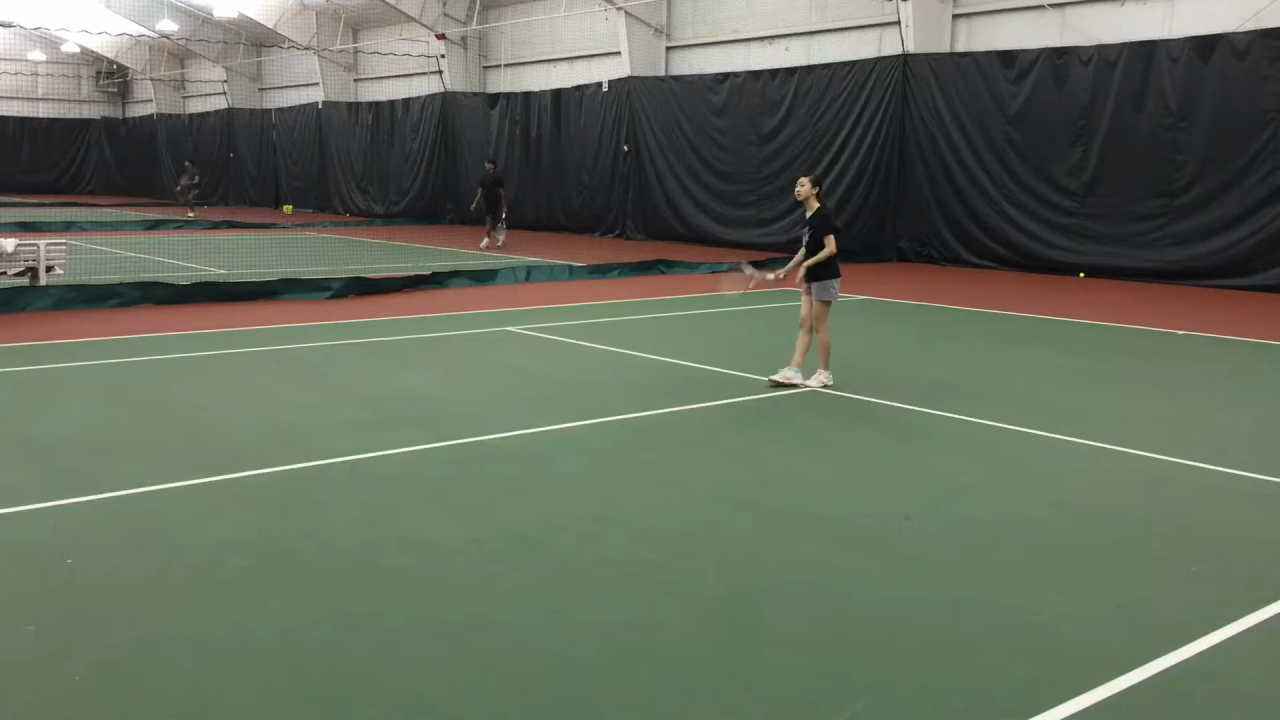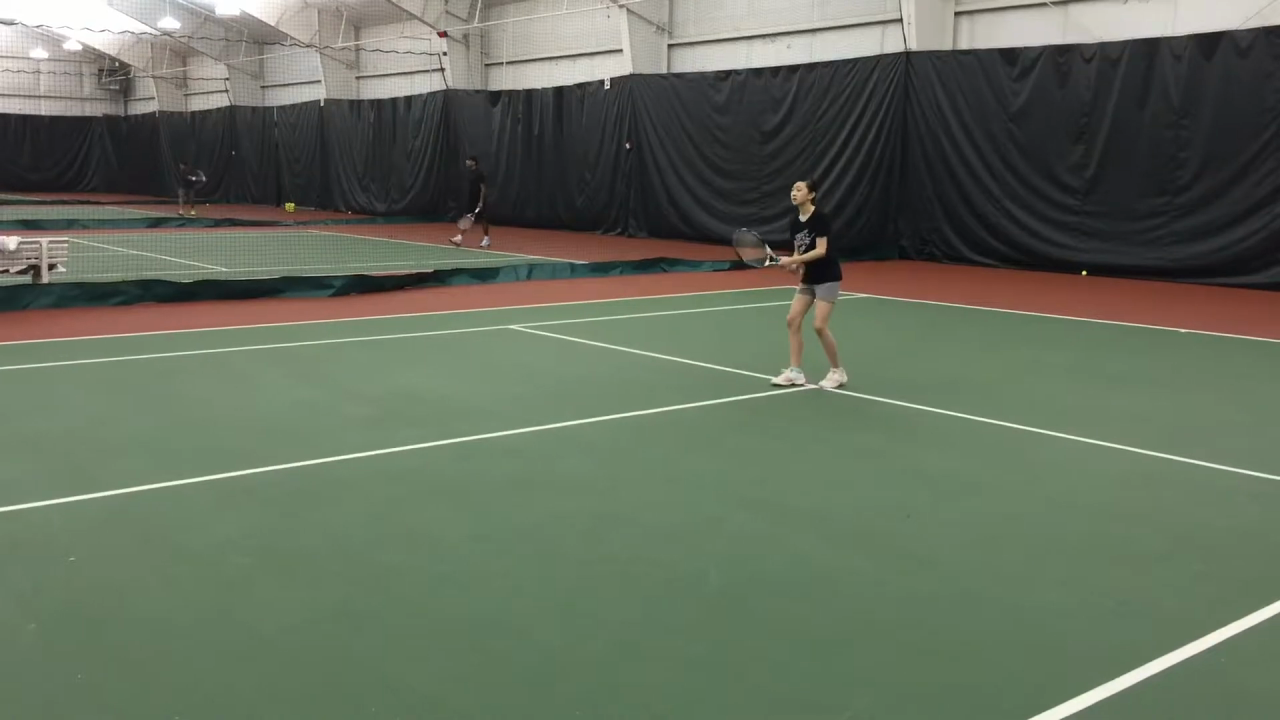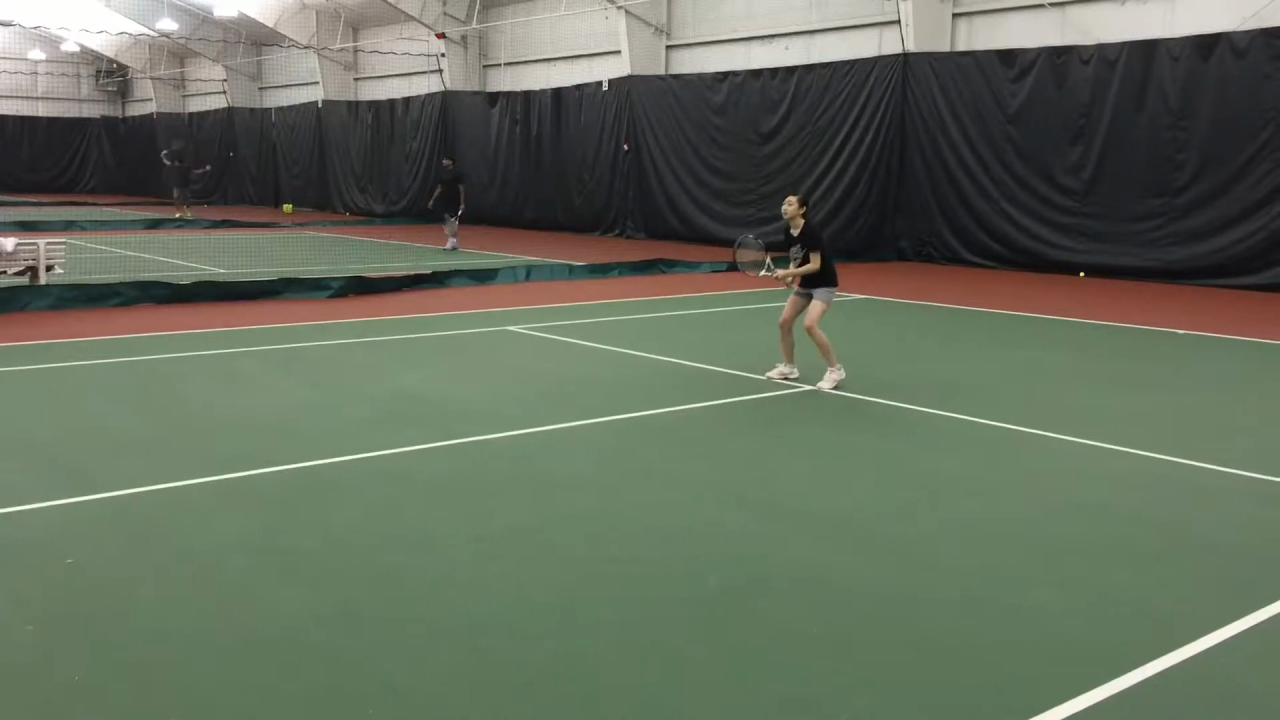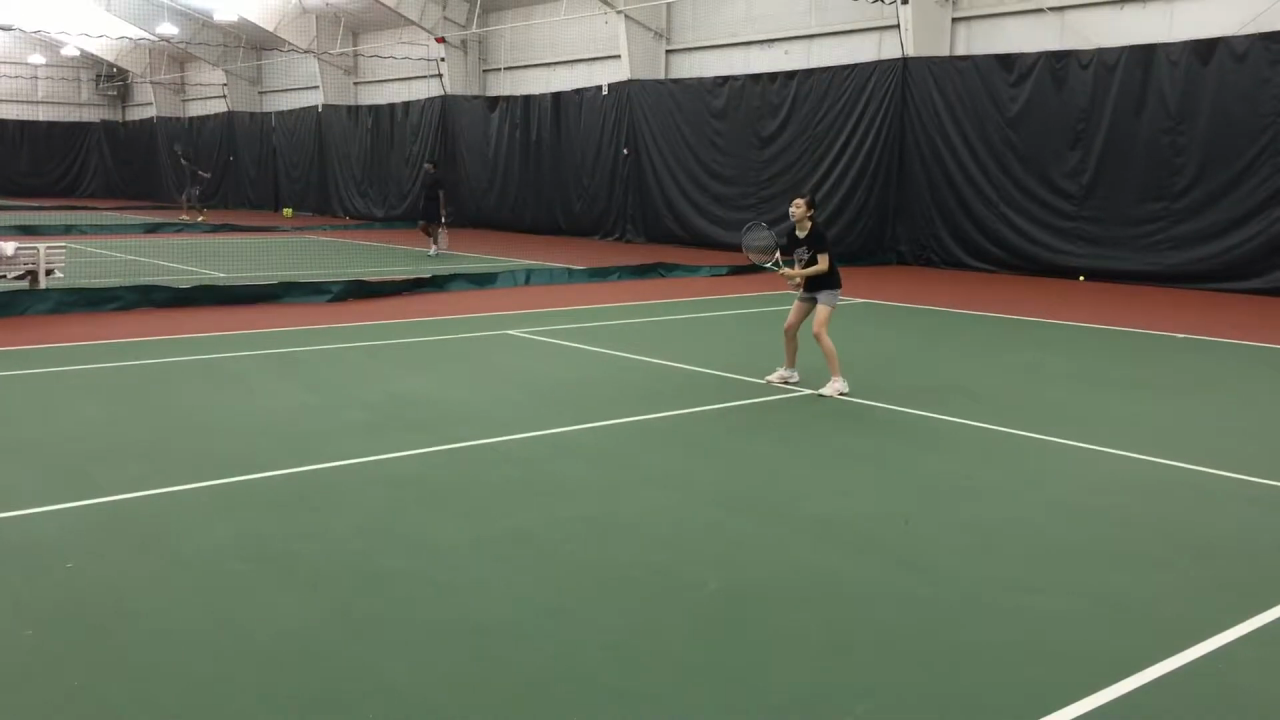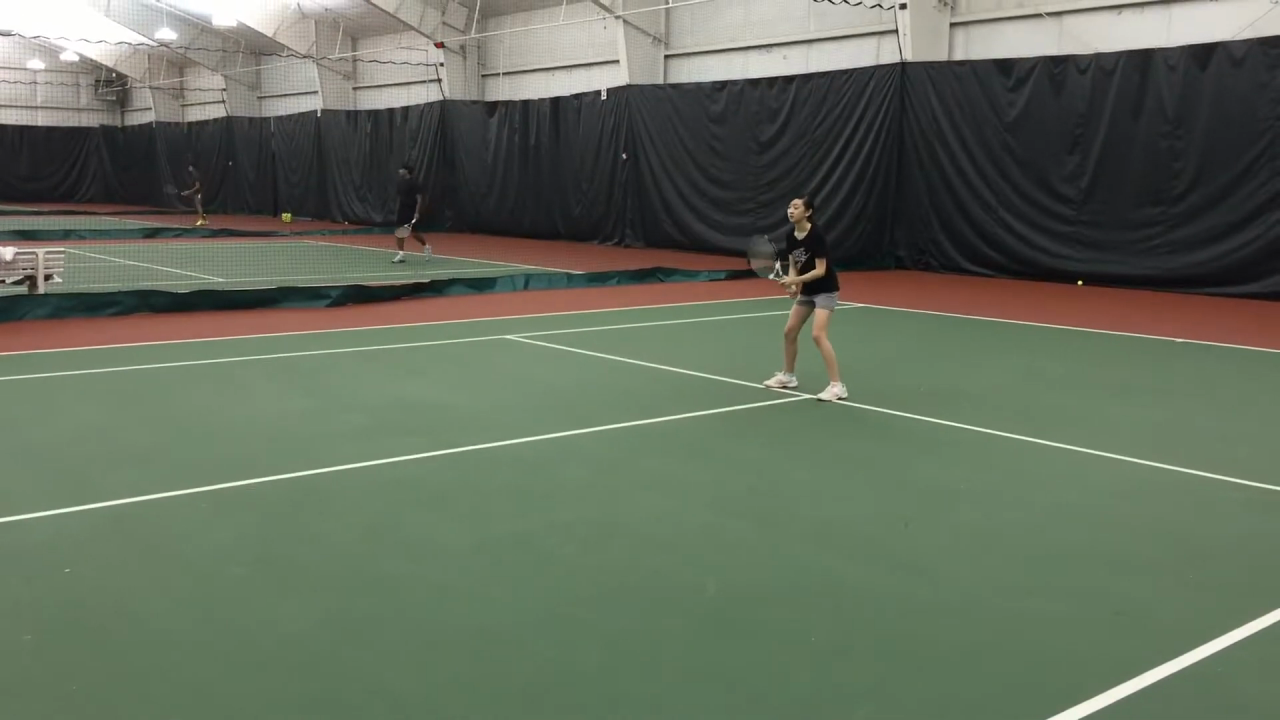
dt=0.5s
person 1, frame 1
left shoulder: (822, 215)
right shoulder: (808, 215)
left elbow: (831, 249)
left wrist: (806, 265)
right wrist: (787, 268)
left hip: (825, 276)
right hip: (812, 277)
left knee: (818, 325)
right knee: (804, 324)
left ankle: (824, 373)
right ankle: (793, 371)
person 1, frame 2
left shoulder: (819, 217)
right shoulder: (795, 221)
left elbow: (821, 251)
left wrist: (793, 260)
right wrist: (793, 264)
left hip: (828, 278)
right hip: (808, 278)
left knee: (820, 326)
right knee: (793, 321)
left ankle: (838, 371)
right ankle: (795, 372)
person 1, frame 3
left shoulder: (810, 231)
right shoulder: (788, 232)
left elbow: (815, 265)
left wrist: (788, 274)
right wrist: (790, 277)
left hip: (825, 283)
right hip: (805, 284)
left knee: (810, 325)
right knee: (784, 322)
left ankle: (835, 369)
right ankle: (789, 367)
person 1, frame 4
left shoulder: (817, 233)
right shoulder: (792, 235)
left elbow: (823, 266)
left wrist: (796, 274)
right wrist: (797, 279)
left hip: (828, 287)
right hip: (809, 287)
left knee: (818, 331)
right knee: (789, 328)
left ankle: (838, 381)
right ankle: (789, 371)
person 1, frame 5
left shoulder: (816, 235)
right shoulder: (790, 236)
left elbow: (820, 270)
right elbow: (793, 266)
left wrist: (795, 281)
right wrist: (792, 285)
left hip: (825, 290)
right hip: (807, 290)
left knee: (818, 335)
right knee: (789, 331)
left ankle: (837, 385)
right ankle: (788, 375)
